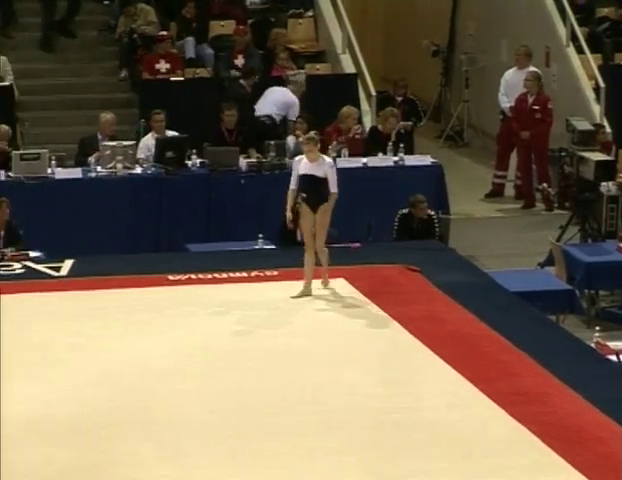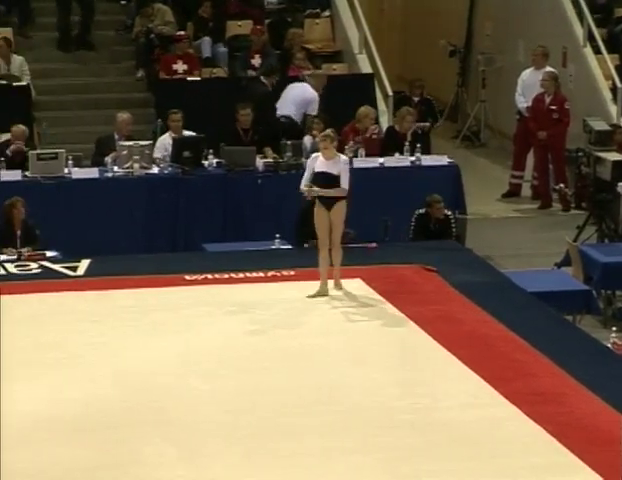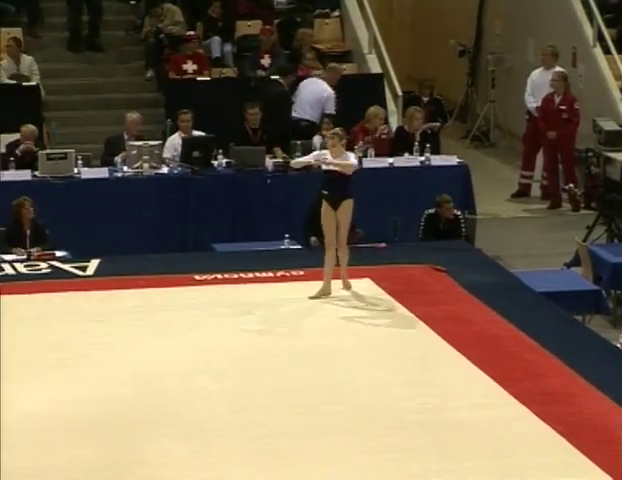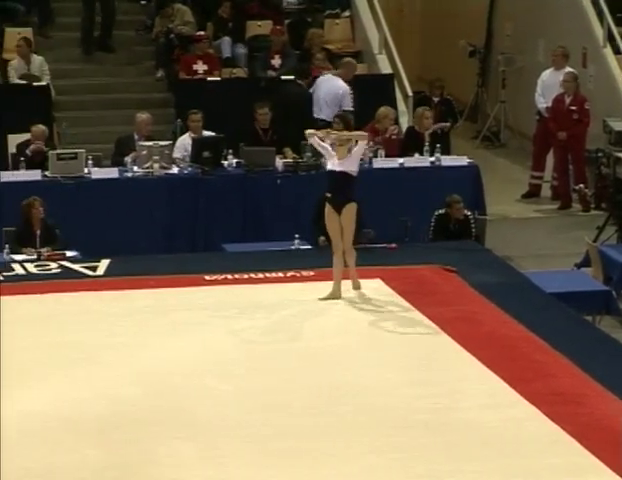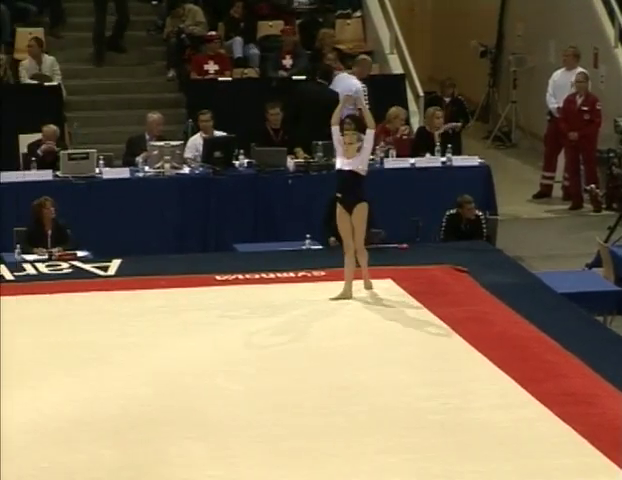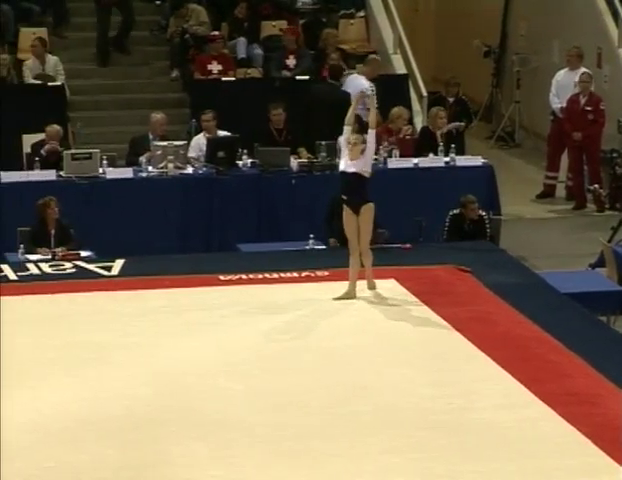
dt=0.2s
person 1, frame 1
left shoulder: (327, 163)
right shoulder: (298, 162)
left elbow: (334, 192)
right elbow: (293, 187)
left wrist: (326, 215)
right wrist: (289, 209)
left hip: (322, 205)
right hip: (306, 205)
left knee: (319, 246)
right knee: (308, 246)
left ankle: (325, 275)
right ankle: (307, 286)
person 1, frame 2
left shoulder: (342, 161)
right shoulder: (314, 159)
left elbow: (344, 190)
right elbow: (304, 184)
left wrist: (322, 191)
right wrist: (306, 190)
left hip: (337, 203)
right hip: (320, 203)
left knee: (335, 243)
right knee: (323, 244)
left ankle: (336, 277)
right ankle: (323, 286)
person 1, frame 3
left shoulder: (348, 157)
right shoulder: (321, 155)
left elbow: (352, 167)
right elbow: (294, 163)
left wrist: (329, 162)
right wrist: (310, 162)
left hip: (344, 201)
right hip: (327, 202)
left knee: (341, 241)
right knee: (329, 243)
left ankle: (344, 277)
right ankle: (326, 286)
person 1, frame 4
left shoulder: (354, 156)
right shoulder: (329, 155)
left elbow: (364, 136)
right elbow: (308, 135)
left wrist: (341, 135)
right wrist: (321, 134)
left hip: (347, 204)
right hip: (331, 205)
left knee: (347, 245)
right knee: (336, 247)
left ankle: (354, 277)
right ankle: (336, 288)
person 1, frame 5
left shoulder: (363, 154)
right shoulder: (340, 153)
left elbow: (371, 127)
right elbow: (335, 125)
left wrist: (361, 106)
right wrist: (342, 104)
left hip: (358, 204)
right hip: (341, 204)
left knee: (358, 245)
right knee: (348, 247)
left ankle: (365, 277)
right ankle: (347, 288)
person 1, frame 6
left shoulder: (366, 158)
right shoulder: (344, 155)
left elbow: (372, 128)
right elbow: (347, 125)
left wrist: (371, 104)
right wrist: (355, 103)
left hip: (364, 206)
right hip: (348, 207)
left knee: (364, 246)
right knee: (353, 248)
left ankle: (369, 277)
right ankle: (351, 288)
person 2, frame 1
right shoulder: (509, 73)
right elbow: (501, 93)
right wrist: (509, 107)
right hip: (508, 116)
right knee: (502, 151)
left ankle: (520, 188)
right ankle: (498, 186)
person 2, frame 2
right shoulder: (525, 74)
right elbow: (518, 93)
right wrist: (525, 107)
right hip: (524, 116)
right knee: (518, 151)
left ankle: (537, 188)
right ankle: (515, 187)
person 2, frame 3
right shoulder: (535, 73)
right elbow: (528, 94)
right wrist: (535, 107)
right hip: (534, 116)
right knee: (528, 152)
left ankle: (547, 188)
right ankle: (524, 187)
person 2, frame 4
right shoulder: (545, 74)
right elbow: (538, 94)
right wrist: (545, 108)
right hip: (544, 116)
right knee: (538, 152)
left ankle: (557, 188)
right ankle: (534, 187)
person 2, frame 5
right shoulder: (557, 74)
right elbow: (549, 94)
right wrist: (556, 108)
right hip: (555, 116)
right knee: (549, 152)
right ankle: (546, 187)
person 2, frame 6
right shoulder: (560, 74)
right elbow: (552, 94)
right wrist: (559, 108)
right hip: (558, 116)
right knee: (552, 152)
left ankle: (572, 188)
right ankle: (549, 187)
person 3, frame 1
left shoulder: (544, 100)
right shoulder: (520, 99)
left elbow: (548, 122)
right elbow: (514, 119)
left wrist: (531, 133)
right wrist: (519, 132)
left hip: (539, 140)
right hip: (522, 140)
left knee: (542, 169)
right knee: (524, 169)
left ankle: (548, 201)
right ankle: (528, 199)
person 3, frame 2
left shoulder: (561, 100)
right shoulder: (537, 99)
left elbow: (565, 122)
right elbow: (531, 119)
left wrist: (548, 133)
right wrist: (537, 132)
left hip: (556, 140)
right hip: (539, 140)
left knee: (559, 169)
right knee: (541, 169)
left ankle: (565, 201)
right ankle: (545, 200)
person 3, frame 3
left shoulder: (571, 100)
right shoulder: (547, 99)
left elbow: (575, 122)
right elbow: (541, 119)
left wrist: (558, 133)
right wrist: (546, 132)
left hip: (565, 140)
right hip: (548, 140)
left knee: (569, 169)
right knee: (551, 169)
left ankle: (574, 201)
right ankle: (555, 200)
person 3, frame 4
left shoulder: (581, 100)
right shoulder: (557, 99)
left elbow: (585, 123)
right elbow: (551, 119)
left wrist: (568, 134)
right wrist: (557, 132)
left hip: (576, 141)
right hip: (559, 140)
left knee: (579, 170)
right knee: (561, 170)
left ankle: (585, 202)
right ankle: (565, 200)
person 3, frame 5
left shoulder: (593, 100)
right shoulder: (569, 99)
left elbow: (596, 123)
right elbow: (562, 119)
left wrist: (579, 134)
right wrist: (568, 133)
left hip: (587, 141)
right hip: (570, 140)
left knee: (590, 170)
right knee: (572, 170)
left ankle: (596, 202)
right ankle: (576, 200)
person 3, frame 6
left shoulder: (597, 100)
right shoulder: (572, 99)
left elbow: (600, 123)
right elbow: (566, 119)
left wrist: (583, 134)
right wrist: (572, 133)
left hip: (591, 141)
right hip: (573, 141)
left knee: (594, 170)
right knee: (576, 170)
left ankle: (599, 202)
right ankle: (580, 200)
